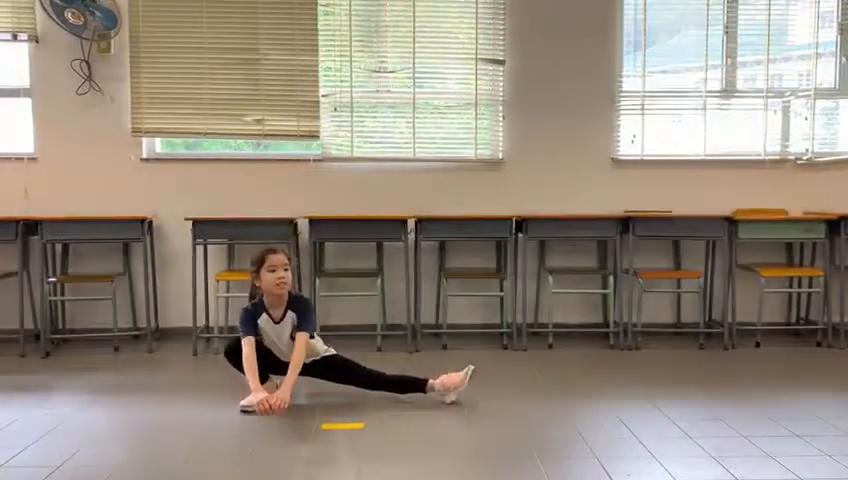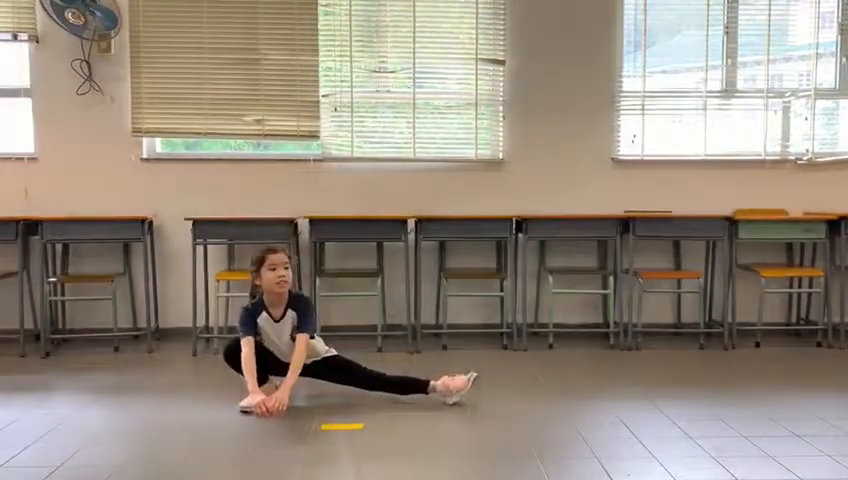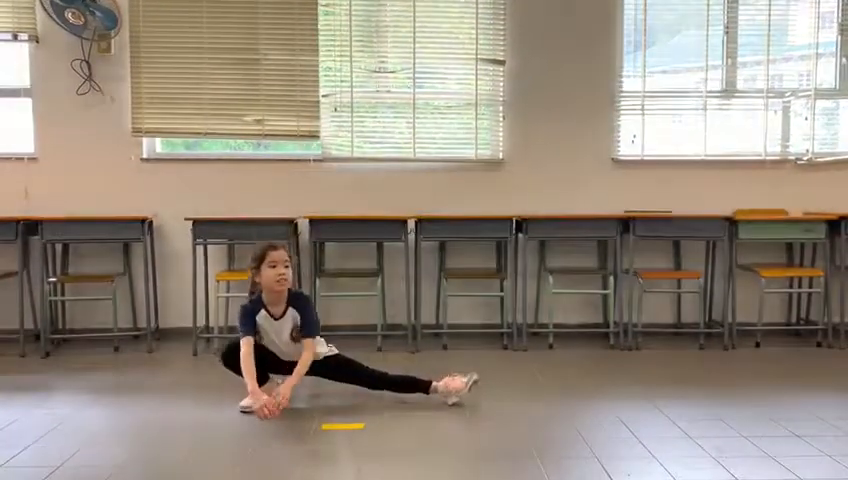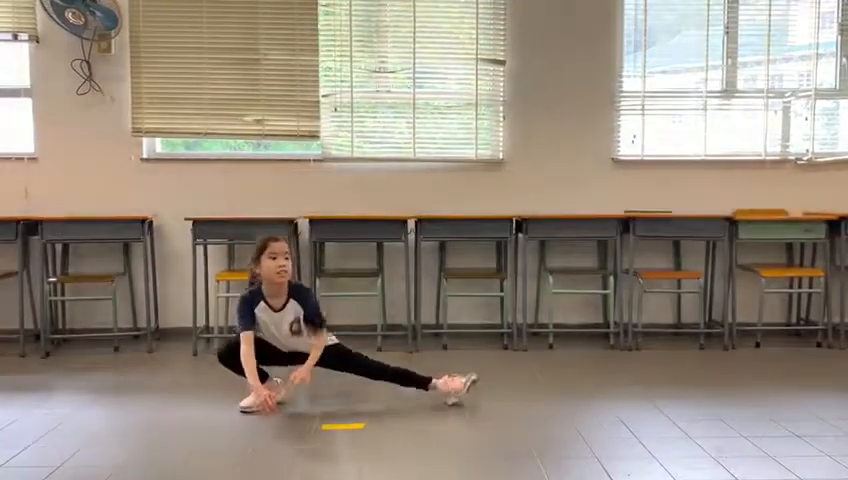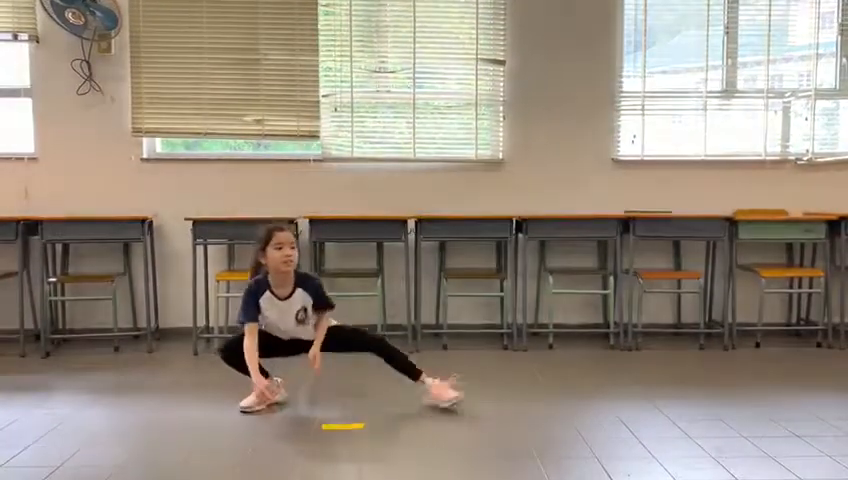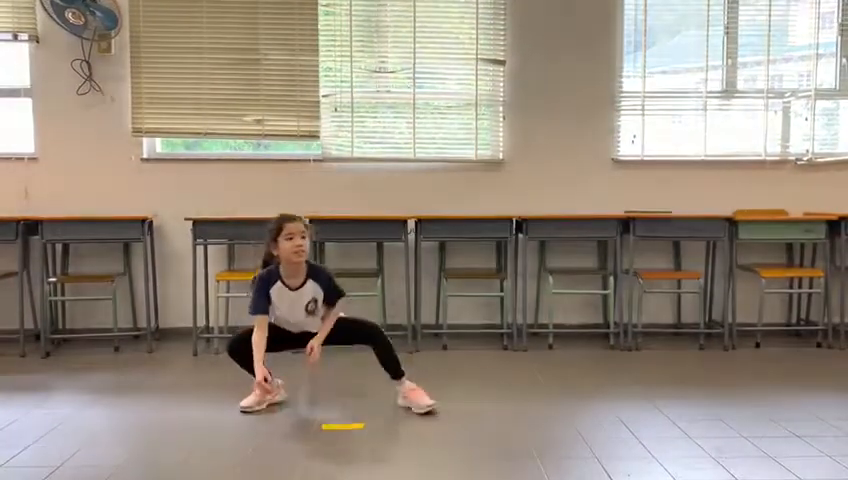
dt=0.1s
person 1, frame 1
left shoulder: (302, 305)
right shoulder: (251, 313)
left elbow: (301, 345)
right elbow: (248, 351)
left wrist: (286, 388)
right wrist: (257, 389)
left hip: (315, 358)
right hip: (277, 360)
left knee: (371, 379)
right knee: (234, 349)
left ankle: (435, 385)
right ankle: (266, 385)
person 1, frame 2
left shoulder: (301, 304)
right shoulder: (251, 312)
left elbow: (302, 348)
right elbow: (248, 351)
left wrist: (286, 387)
right wrist: (255, 390)
left hip: (315, 357)
right hip: (277, 360)
left knee: (373, 380)
right knee: (232, 351)
left ankle: (439, 386)
right ankle: (266, 386)
person 1, frame 3
left shoulder: (302, 302)
right shoulder: (250, 310)
left elbow: (308, 350)
right elbow: (246, 351)
left wrist: (289, 385)
right wrist: (255, 392)
left hip: (316, 357)
right hip: (277, 359)
left knee: (373, 378)
right knee: (230, 354)
left ankle: (439, 387)
right ankle: (266, 387)
person 1, frame 4
left shoulder: (304, 295)
right shoulder: (249, 300)
left elbow: (319, 336)
right elbow: (247, 345)
left wrist: (308, 366)
right wrist: (257, 386)
left hip: (314, 348)
right hip: (279, 351)
left knee: (372, 367)
right knee: (228, 354)
left ankle: (439, 384)
right ankle: (272, 388)
person 1, frame 5
left shoulder: (310, 283)
right shoulder: (255, 290)
left elbow: (324, 315)
right elbow: (250, 337)
left wrist: (316, 346)
right wrist: (257, 379)
left hip: (316, 335)
right hip: (280, 339)
left knee: (373, 341)
right knee: (229, 351)
left ankle: (428, 383)
right ankle: (270, 386)
person 1, frame 6
left shoulder: (321, 276)
right shoulder: (265, 280)
left elbow: (332, 309)
right elbow: (260, 326)
left wrist: (319, 339)
right wrist: (258, 368)
left hip: (323, 328)
right hip: (287, 332)
left knee: (373, 332)
right knee: (236, 346)
left ankle: (405, 388)
right ankle: (270, 388)
